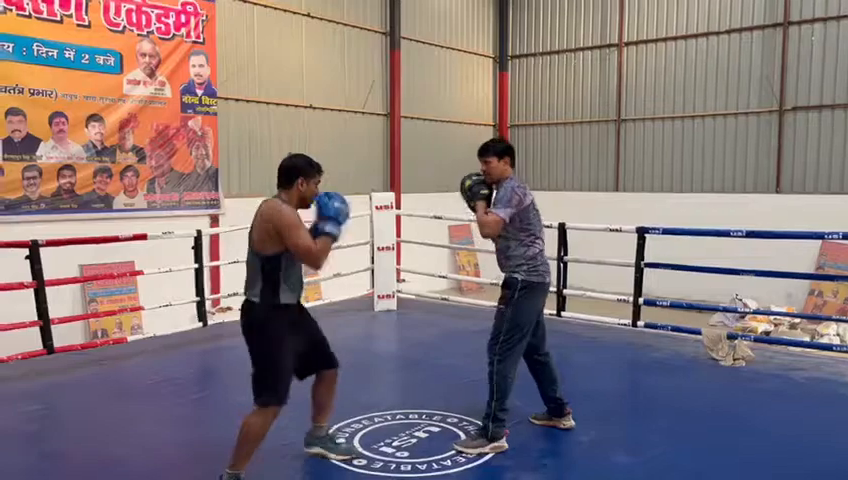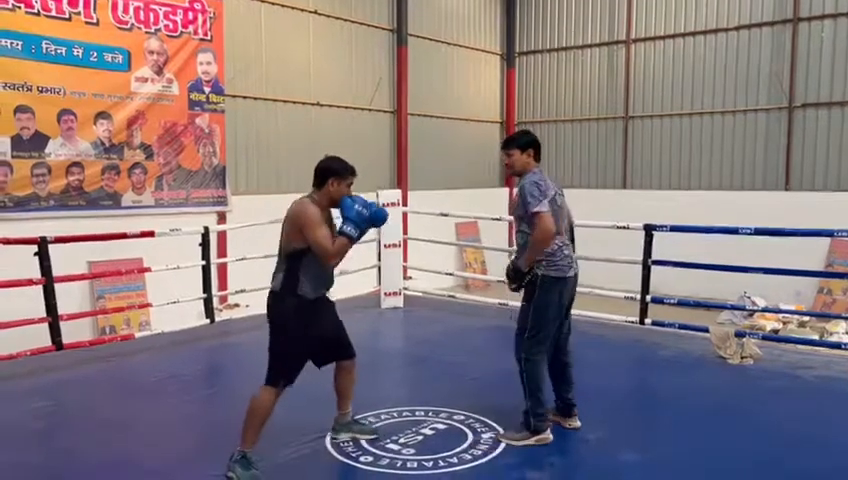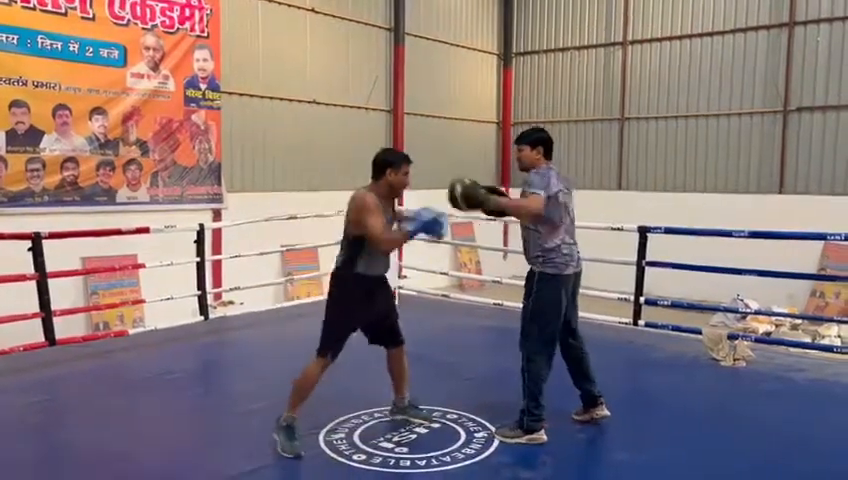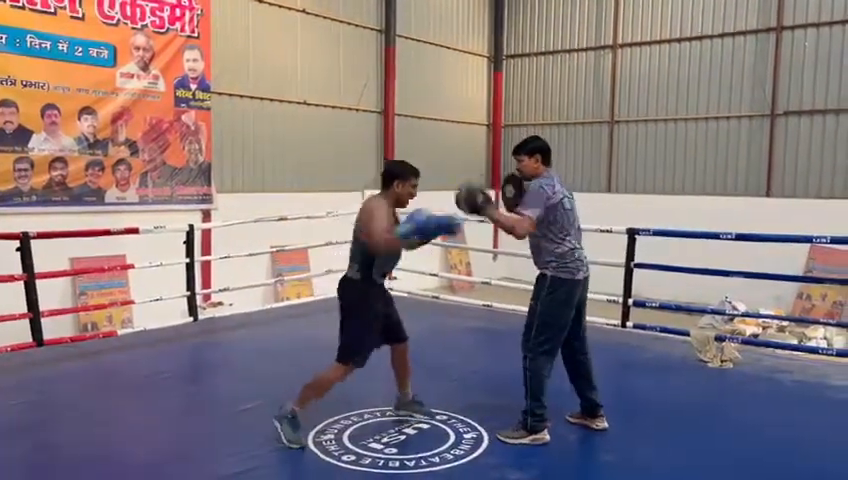
dt=1s
person 1, frame 1
left shoulder: (510, 189)
right shoulder: (507, 190)
left elbow: (488, 229)
right elbow: (498, 231)
left wrist: (479, 203)
right wrist: (480, 203)
left hip: (524, 279)
right hip: (533, 277)
left knee: (502, 351)
right knee: (534, 347)
left ankle: (493, 433)
right ankle: (559, 411)
person 1, frame 2
left shoulder: (530, 184)
right shoulder: (546, 183)
left elbow: (546, 229)
right elbow: (565, 223)
left wrist: (522, 264)
left hip: (548, 275)
right hip: (564, 272)
left knee: (529, 348)
right knee: (557, 344)
left ankle: (537, 426)
right ankle: (566, 411)
person 1, frame 3
left shoulder: (539, 177)
right shoulder: (559, 180)
left elbow: (532, 206)
left wrist: (488, 199)
right wrist: (498, 203)
left hip: (548, 271)
right hip: (569, 267)
left knee: (535, 346)
right knee: (569, 336)
left ankle: (532, 425)
right ankle: (593, 402)
person 1, frame 4
left shoulder: (539, 188)
right shoulder: (556, 186)
left elbow: (521, 229)
left wrist: (488, 208)
right wrist: (518, 205)
left hip: (557, 276)
right hip: (576, 273)
left knee: (536, 348)
right knee: (574, 344)
left ankle: (534, 426)
right ankle: (592, 411)
person 2, frame 1
left shoulder: (284, 210)
right shoulder: (279, 212)
left elbow: (299, 252)
right elbow: (314, 259)
left wrist: (321, 226)
right wrist: (330, 224)
left hip: (289, 310)
right hip: (267, 316)
left knee: (328, 368)
right knee: (270, 404)
left ankle: (318, 436)
person 2, frame 2
left shoulder: (323, 210)
right shoulder: (306, 210)
left elbow: (331, 248)
right elbow: (331, 256)
left wrist: (361, 224)
right wrist: (352, 224)
left hip: (315, 300)
right hip: (290, 305)
left knee: (347, 358)
right knee: (275, 384)
left ankle: (343, 422)
person 2, frame 3
left shoulder: (386, 199)
right shoulder: (366, 200)
left elbow: (400, 218)
right elbow: (383, 244)
left wrist: (424, 221)
right wrist: (414, 224)
left hip: (375, 283)
right hip: (351, 284)
left knee: (396, 344)
right knee: (325, 358)
left ankle: (402, 405)
right ankle: (286, 423)
person 2, frame 4
left shoulder: (386, 209)
right shoulder: (378, 207)
left elbow: (406, 241)
right elbow: (383, 242)
left wrist: (436, 229)
right wrist: (412, 225)
left hip: (373, 287)
right hip: (360, 290)
left knee: (400, 342)
right knee: (346, 363)
left ankle: (405, 399)
right ankle: (289, 415)
